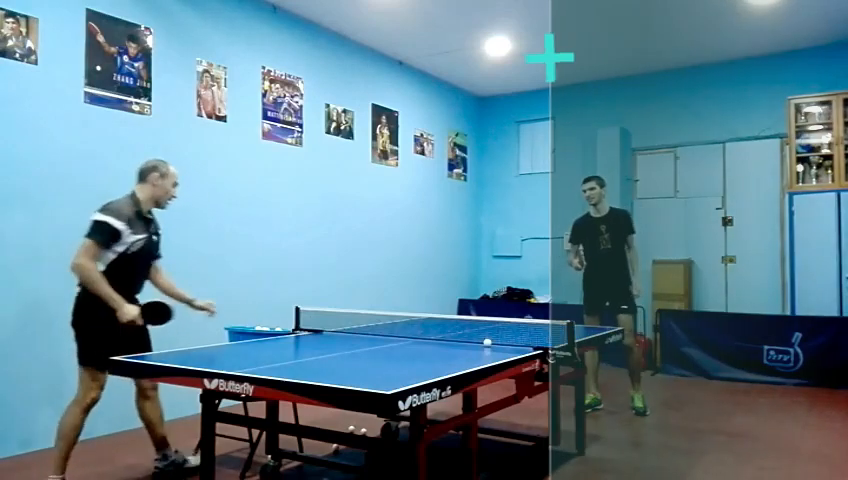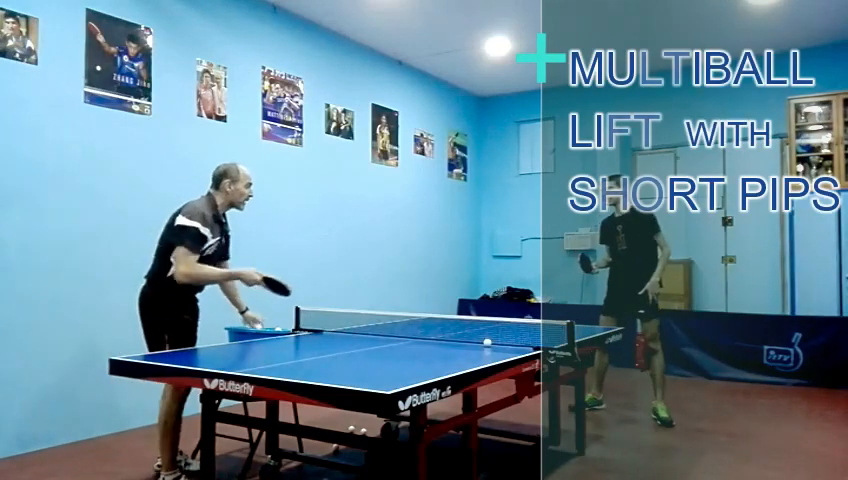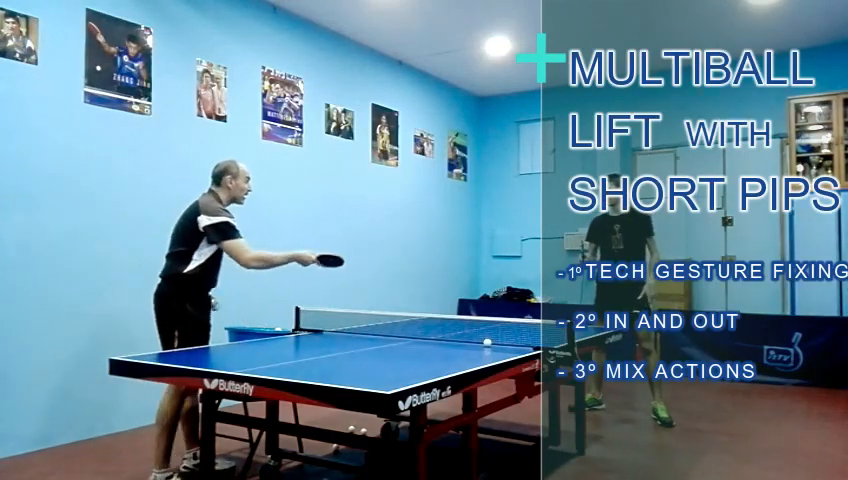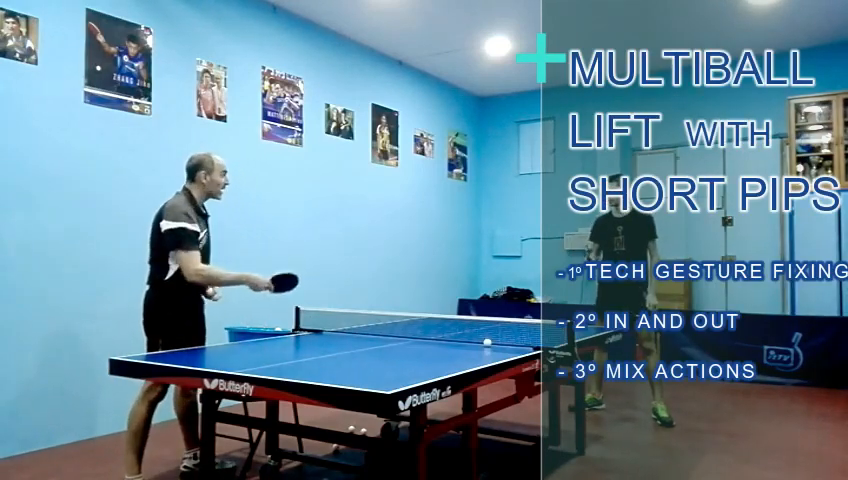
dt=1s
person 1, frame 1
left shoulder: (150, 224)
right shoulder: (115, 214)
left elbow: (155, 274)
right elbow: (80, 264)
left wrist: (193, 302)
right wrist: (118, 305)
left hip: (128, 313)
right hip: (98, 314)
left knee: (147, 385)
right knee: (89, 396)
person 1, frame 2
left shoulder: (220, 222)
right shoulder: (195, 216)
left elbow: (216, 269)
right elbow: (184, 272)
left wrist: (242, 309)
right wrist: (239, 274)
left hip: (183, 304)
right hip: (162, 304)
left knee: (180, 381)
right knee: (177, 385)
person 1, frame 3
left shoulder: (209, 210)
right shoulder: (212, 211)
right elbow: (248, 259)
left wrist: (204, 294)
right wrist: (296, 256)
left hip: (190, 301)
right hip: (178, 302)
right knee: (179, 384)
person 1, frame 4
left shoulder: (197, 210)
right shoulder: (178, 212)
right elbow: (193, 271)
left wrist: (205, 288)
right wrist: (247, 279)
left hip: (188, 308)
right hip: (167, 309)
left knee: (189, 383)
right knee: (155, 387)
person 2, frame 1
left shoulder: (621, 216)
right shoulder: (580, 224)
left elbow: (631, 249)
right elbow: (571, 253)
left wrist: (636, 279)
right wrist: (575, 262)
left hip: (621, 285)
right hip: (593, 286)
left knee: (629, 342)
left ankle: (636, 394)
right ankle: (593, 394)
person 2, frame 2
left shoulder: (644, 216)
right shoulder: (607, 224)
left elbow: (665, 250)
left wrist: (655, 278)
right wrist: (597, 265)
left hip: (643, 289)
right hip: (616, 290)
left knee: (653, 345)
left ankle: (659, 404)
right ankle: (595, 395)
person 2, frame 3
left shoulder: (640, 218)
right shoulder: (598, 223)
left elbow: (654, 252)
right elbow: (592, 254)
left wrist: (650, 280)
right wrist: (587, 260)
left hip: (635, 291)
right hip: (607, 291)
left knee: (648, 345)
right knee: (599, 343)
left ankle: (658, 404)
right ankle: (594, 396)
person 2, frame 4
left shoulder: (643, 220)
right shoulder: (601, 223)
left elbow: (654, 257)
right elbow: (594, 254)
left wrist: (652, 291)
right wrist: (592, 259)
left hip: (637, 291)
right hip: (608, 292)
left knee: (649, 345)
right knee: (600, 343)
left ankle: (658, 404)
right ankle: (595, 395)
